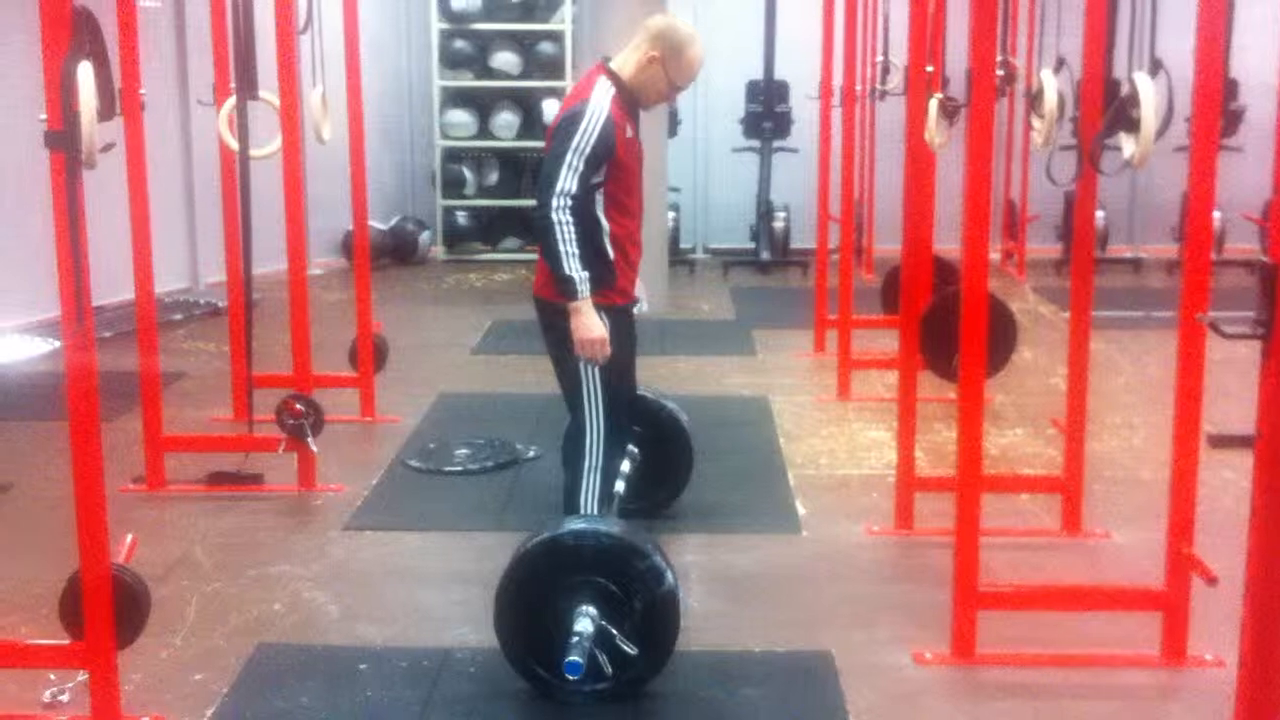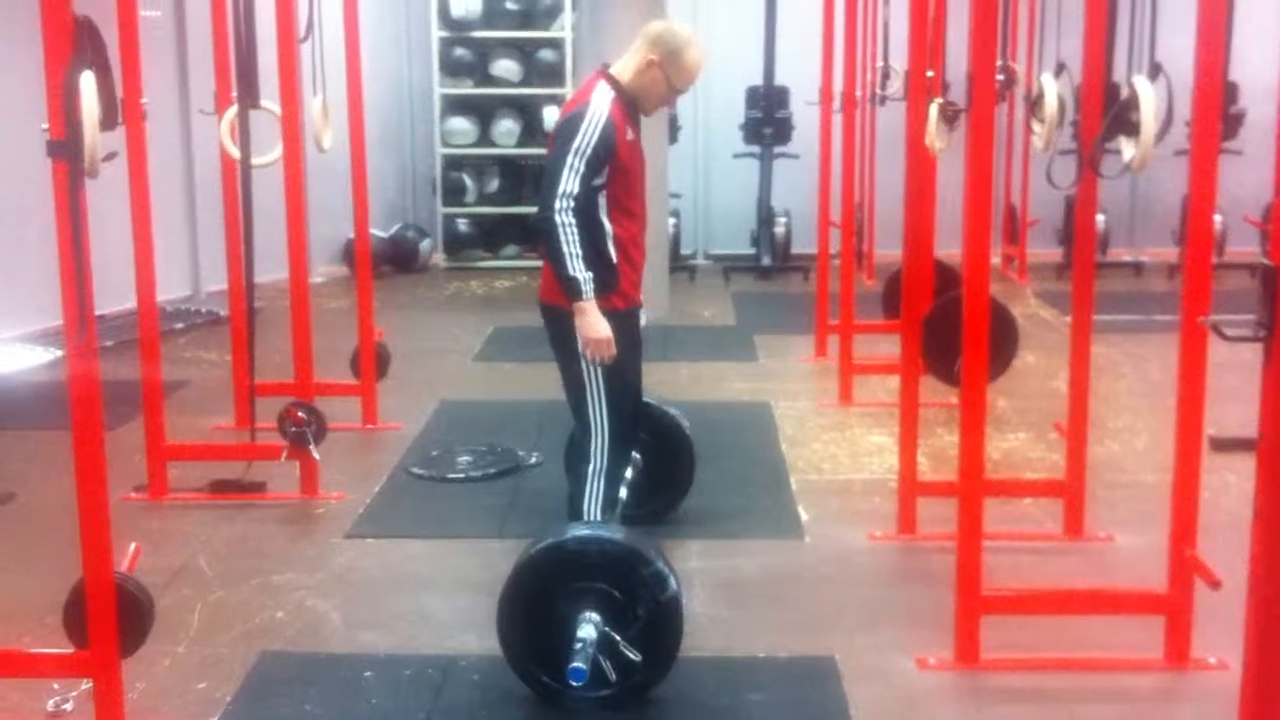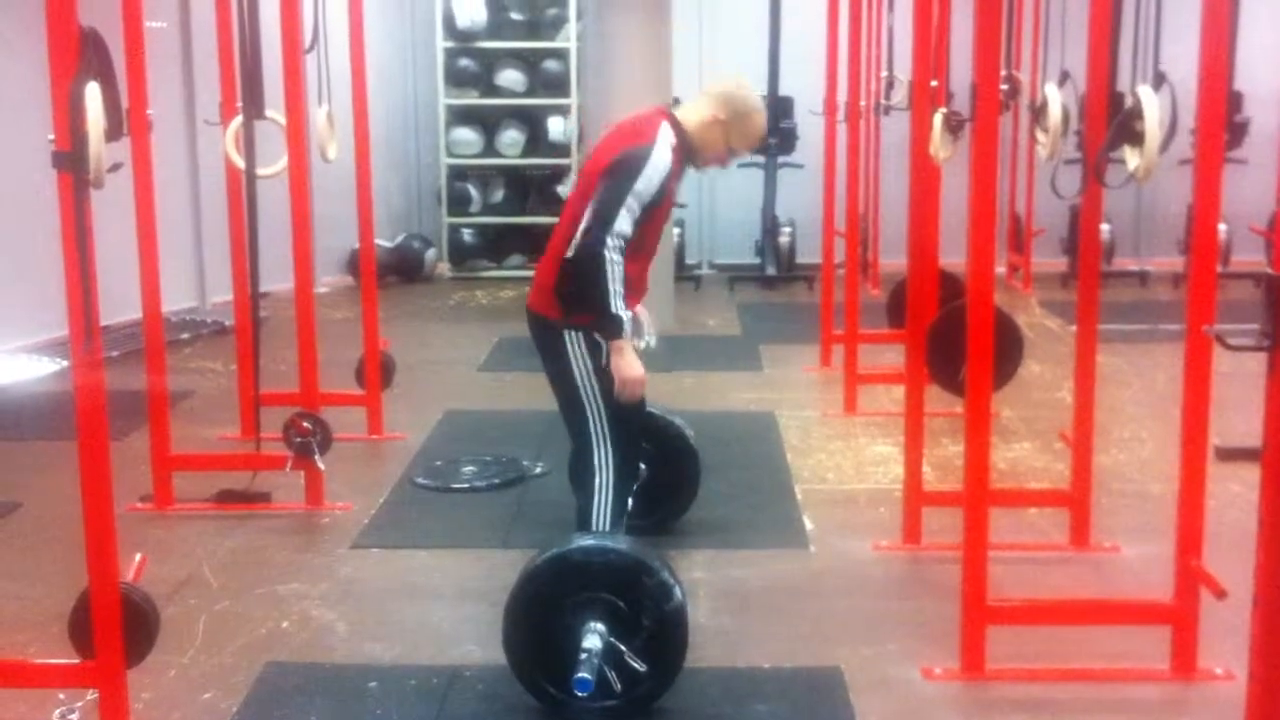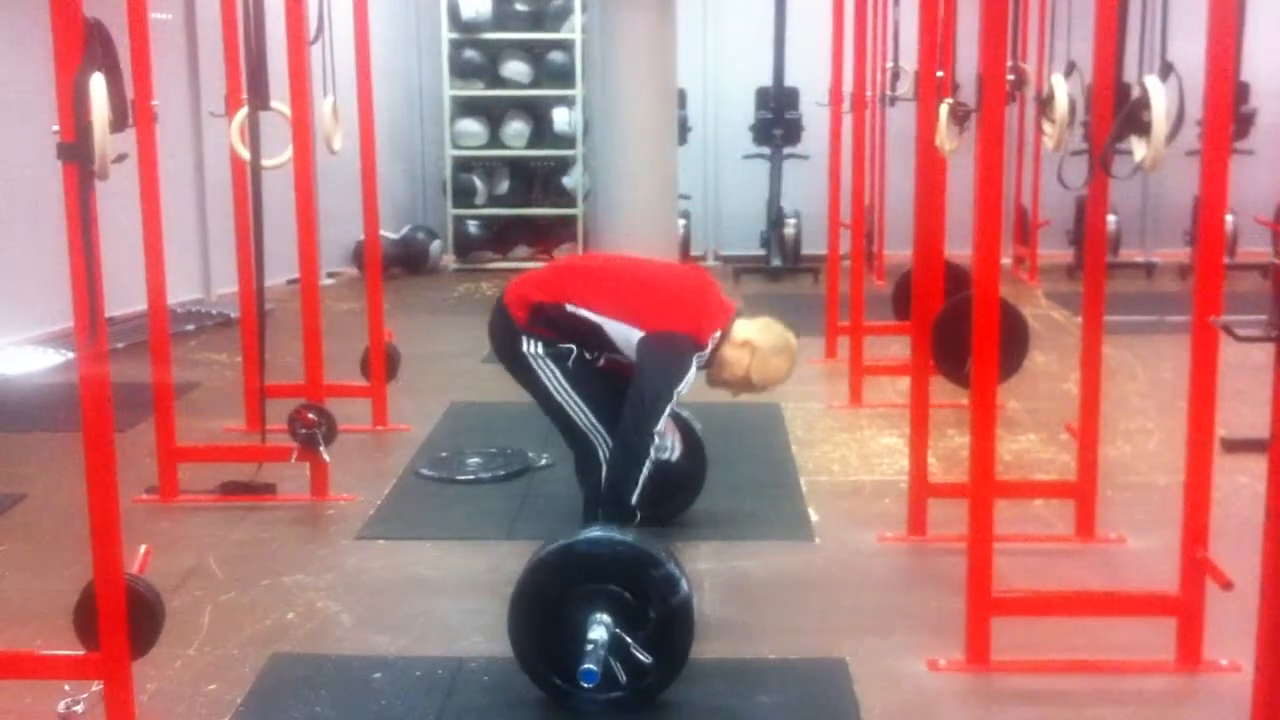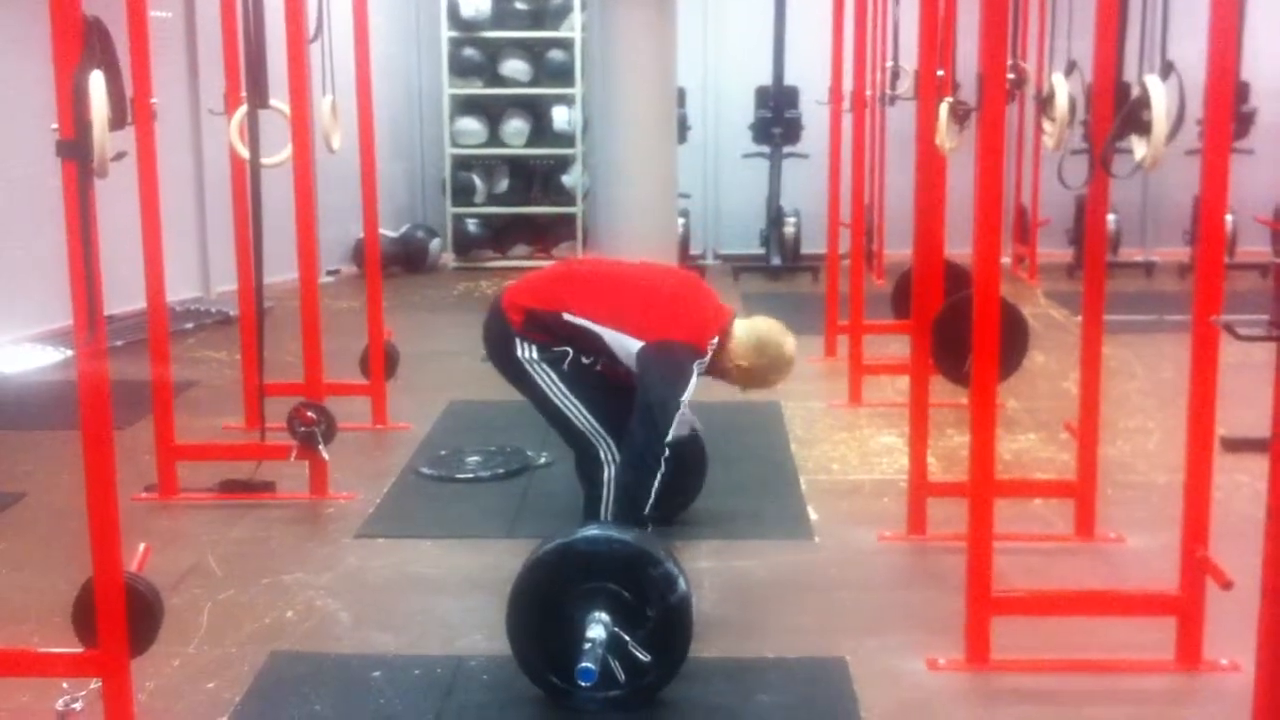
dt=0.7s
person 1, frame 1
left shoulder: (618, 104)
right shoulder: (593, 111)
right elbow: (554, 210)
right wrist: (580, 307)
left hip: (608, 295)
right hip: (584, 305)
left knee: (615, 416)
right knee: (596, 427)
left ankle: (600, 523)
person 1, frame 2
left shoulder: (619, 110)
right shoulder: (593, 115)
right elbow: (556, 213)
right wrist: (585, 307)
left hip: (615, 300)
right hip: (589, 309)
left knee: (623, 422)
right knee: (602, 433)
left ankle: (604, 528)
person 1, frame 3
left shoulder: (656, 141)
right shoulder: (652, 155)
right elbow: (603, 247)
left wrist: (630, 303)
right wrist: (620, 347)
left hip: (589, 310)
right hip: (570, 315)
left knee: (624, 429)
right knee: (604, 444)
left ankle: (609, 537)
person 1, frame 4
left shoulder: (710, 308)
right shoulder: (682, 347)
right elbow: (637, 438)
left wrist: (659, 414)
left hip: (551, 309)
right hip: (527, 324)
left knee: (622, 418)
right knee: (604, 446)
person 1, frame 5
left shoulder: (708, 314)
right shoulder: (680, 356)
right elbow: (646, 449)
left hip: (544, 310)
right hip: (521, 328)
left knee: (626, 422)
right knee: (608, 450)
